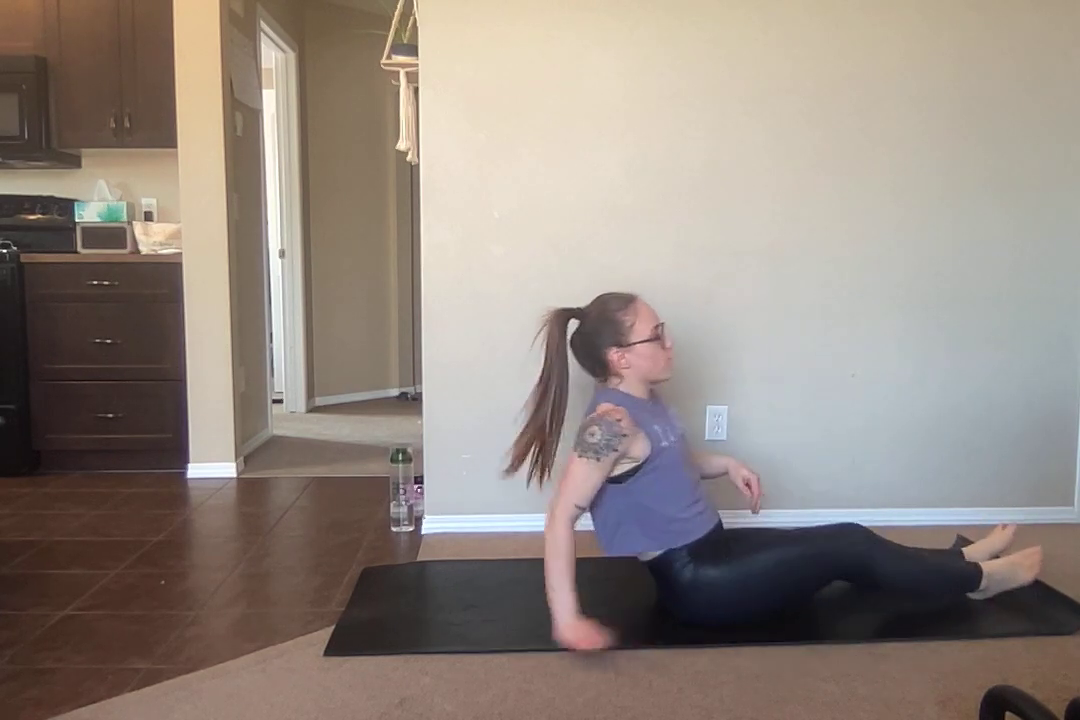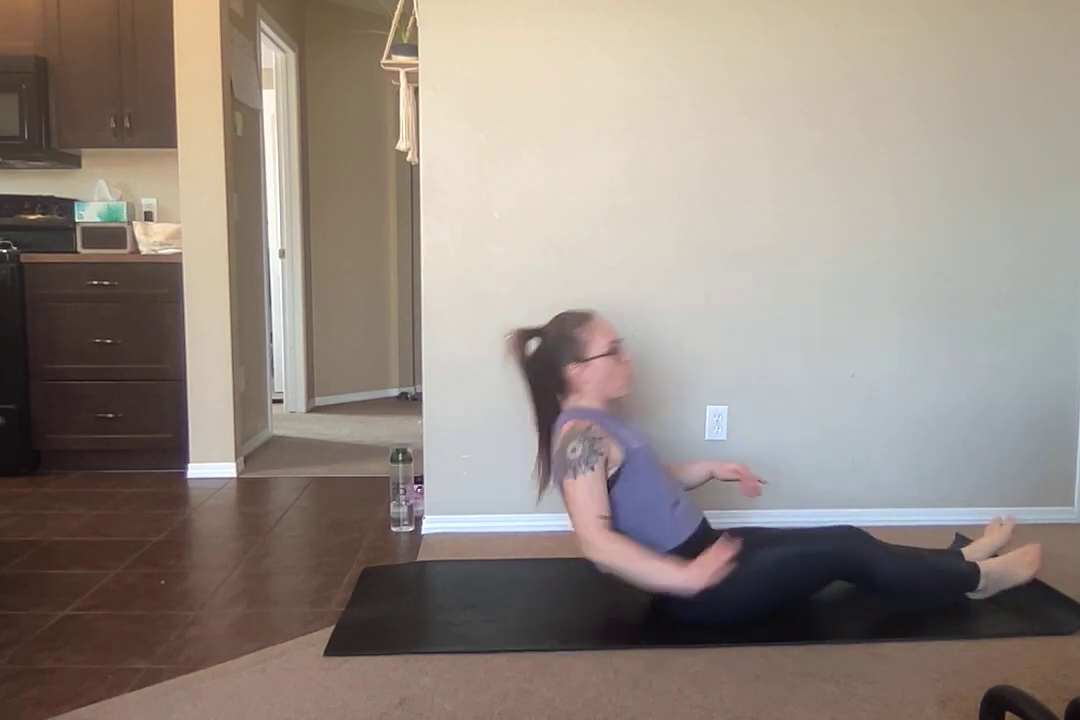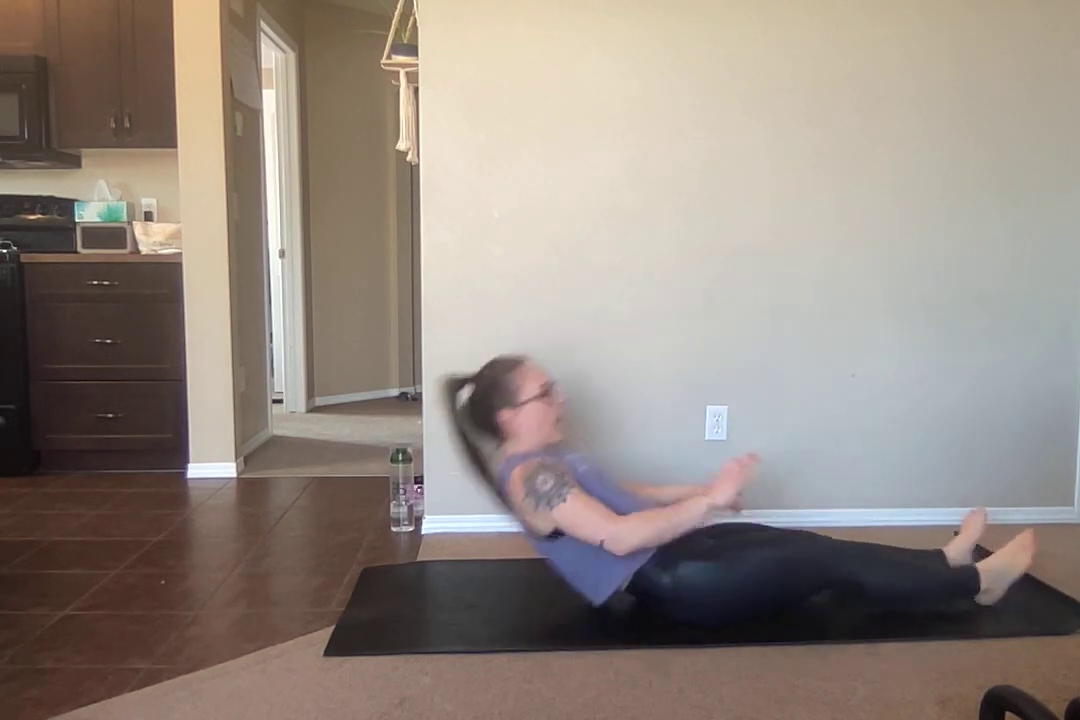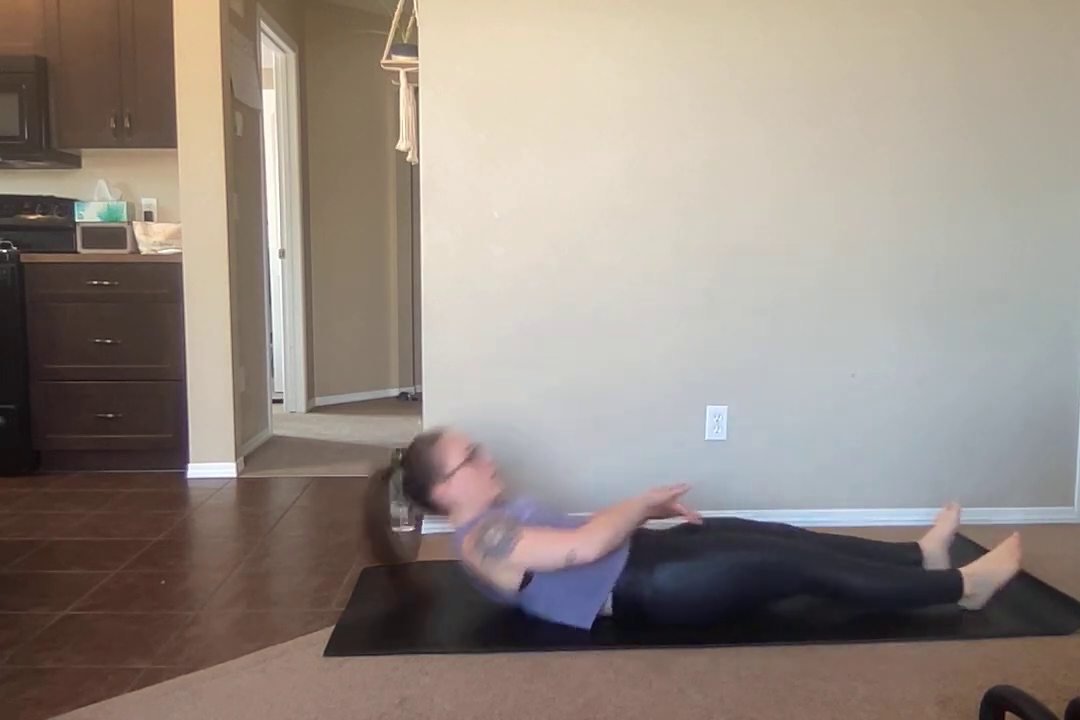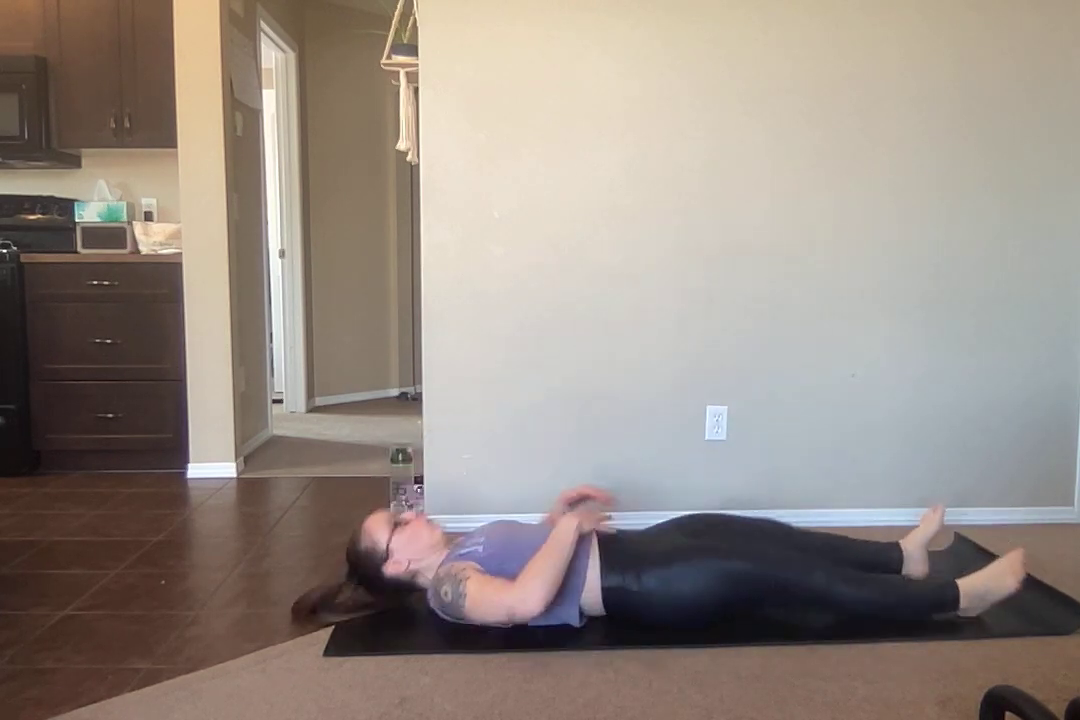
dt=0.2s
person 1, frame 1
left shoulder: (642, 402)
right shoulder: (610, 422)
right elbow: (560, 518)
left wrist: (726, 465)
right wrist: (567, 618)
left hip: (708, 549)
right hip: (696, 583)
left knee: (843, 546)
right knee: (851, 546)
left ankle: (960, 560)
right ankle: (978, 578)
person 1, frame 2
left shoulder: (598, 423)
right shoulder: (580, 436)
right elbow: (595, 539)
left wrist: (712, 467)
right wrist: (683, 577)
left hip: (695, 548)
right hip: (696, 589)
left knee: (842, 546)
right knee: (848, 550)
left ankle: (960, 565)
right ankle: (978, 578)
person 1, frame 3
left shoulder: (545, 461)
right shoulder: (532, 475)
right elbow: (619, 536)
left wrist: (695, 492)
right wrist: (709, 500)
left hip: (672, 562)
right hip: (673, 584)
left knee: (813, 545)
right knee: (830, 564)
left ankle: (944, 562)
right ankle: (976, 583)
person 1, frame 4
left shoulder: (493, 515)
right shoulder: (481, 541)
right elbow: (583, 546)
left wrist: (647, 510)
right wrist: (646, 500)
left hip: (640, 556)
right hip: (645, 590)
left knee: (787, 539)
right knee: (809, 568)
left ankle: (918, 556)
right ankle: (961, 588)
person 1, frame 5
left shoulder: (455, 552)
right shoulder: (444, 583)
right elbow: (529, 598)
left wrist: (559, 508)
right wrist: (570, 525)
left hip: (622, 552)
right hip: (640, 588)
left knee: (770, 534)
right knee: (804, 578)
left ankle: (901, 558)
right ankle: (957, 595)
